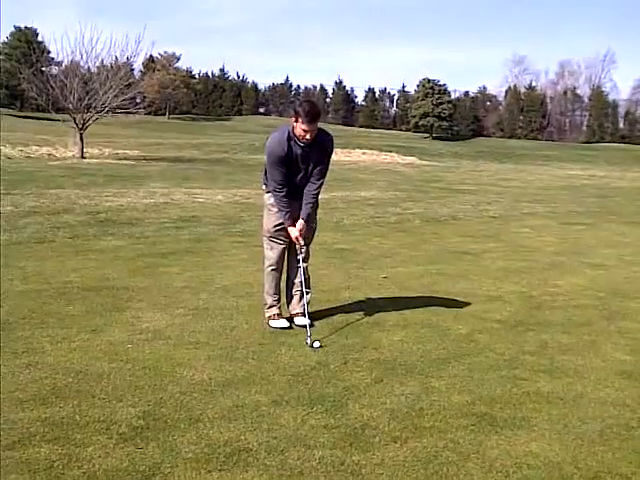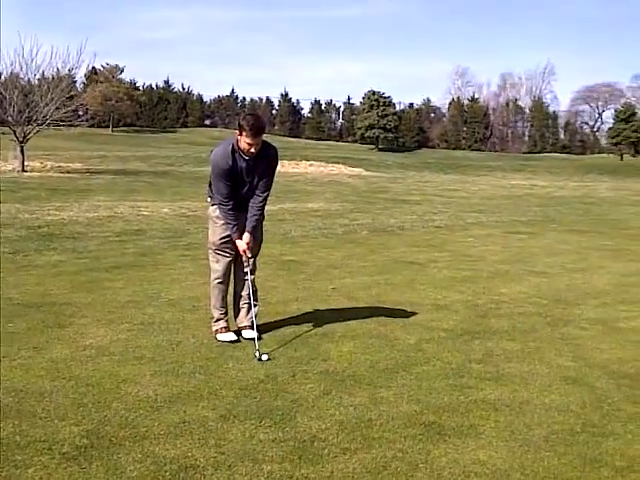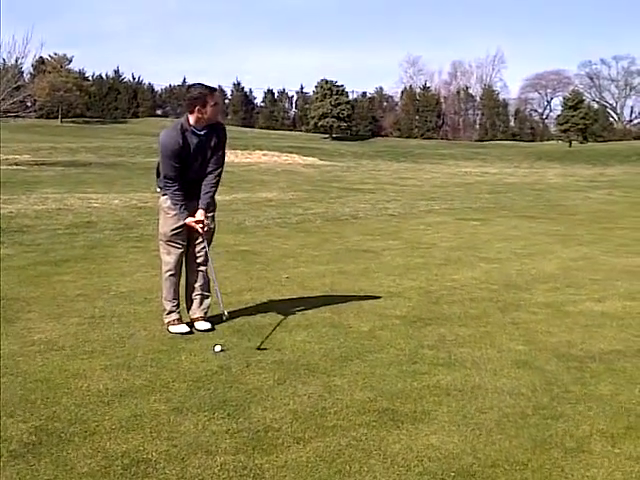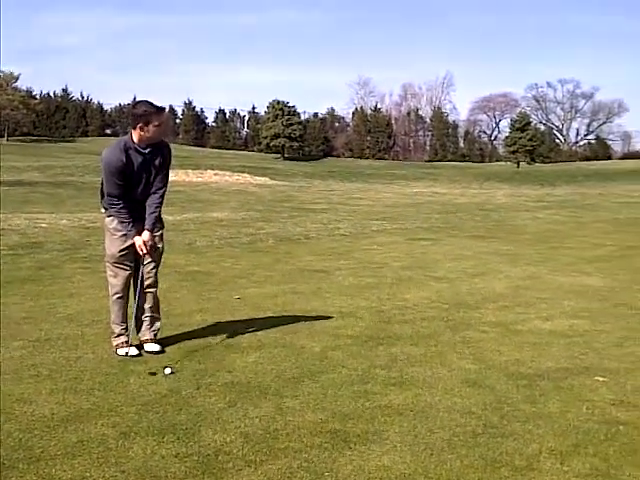
dt=1s
person 1, frame 1
left shoulder: (325, 141)
right shoulder: (277, 143)
left elbow: (315, 182)
right elbow: (279, 187)
left wrist: (303, 218)
right wrist: (289, 223)
left hip: (306, 198)
right hip: (277, 197)
left knee: (302, 255)
right knee: (275, 255)
left ankle: (298, 308)
right ankle: (272, 310)
person 1, frame 2
left shoulder: (270, 154)
right shoulder: (221, 155)
left elbow: (261, 195)
right elbow: (224, 200)
left wrist: (249, 230)
right wrist: (236, 235)
left hip: (252, 211)
right hip: (223, 210)
left knee: (248, 268)
right knee: (221, 268)
left ankle: (245, 320)
right ankle: (220, 323)
person 1, frame 3
left shoulder: (218, 132)
right shoulder: (171, 137)
left elbow: (213, 173)
right elbow: (171, 181)
left wrist: (202, 208)
right wrist: (184, 215)
left hip: (203, 200)
right hip: (174, 200)
left knee: (200, 259)
right knee: (172, 260)
left ankle: (199, 312)
right ankle: (172, 315)
person 1, frame 4
left shoulder: (162, 150)
right shoulder: (114, 155)
left elbow: (157, 192)
right elbow: (115, 200)
left wrist: (148, 229)
right wrist: (133, 234)
left hip: (149, 220)
right hip: (120, 220)
left knee: (149, 280)
right knee: (120, 281)
left ankle: (148, 333)
right ankle: (120, 338)
